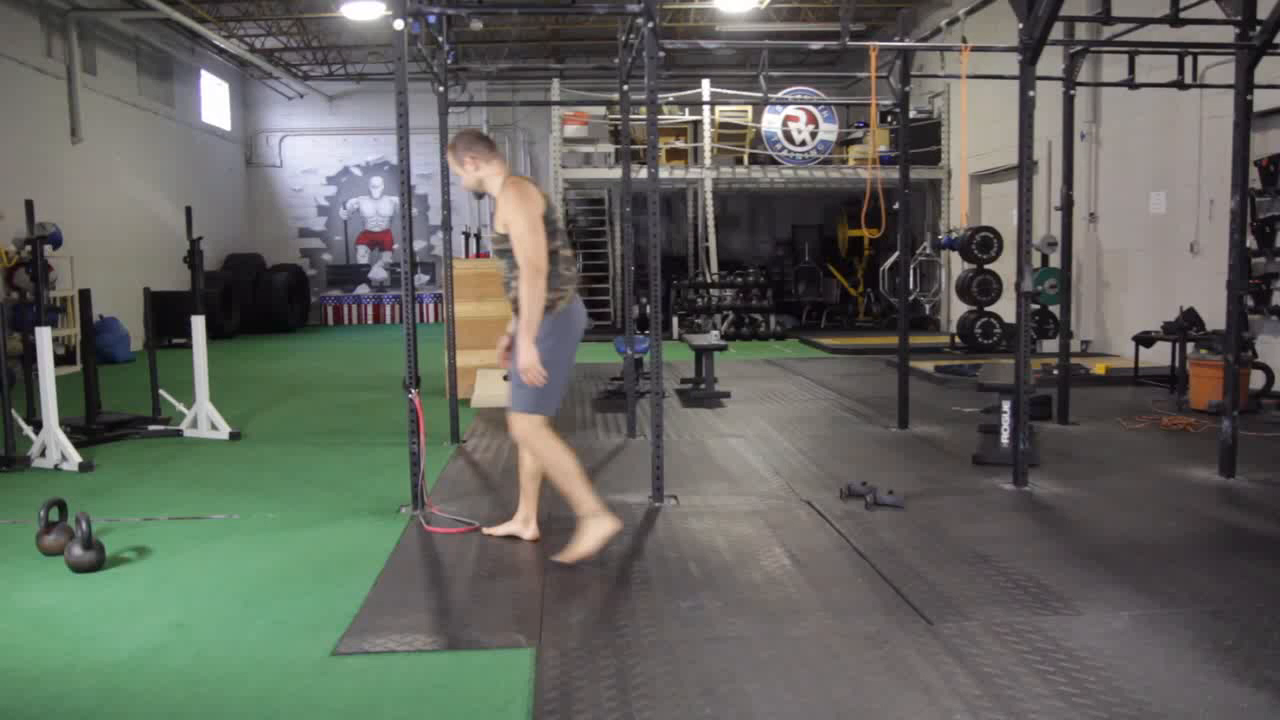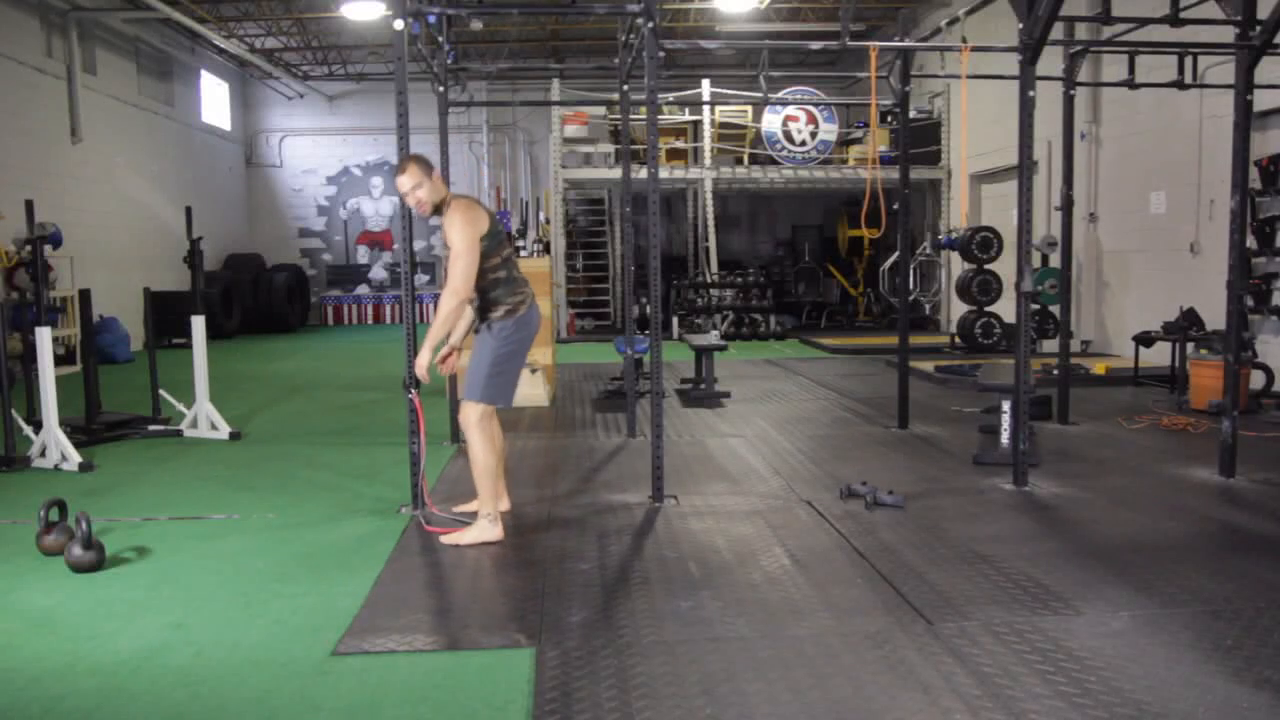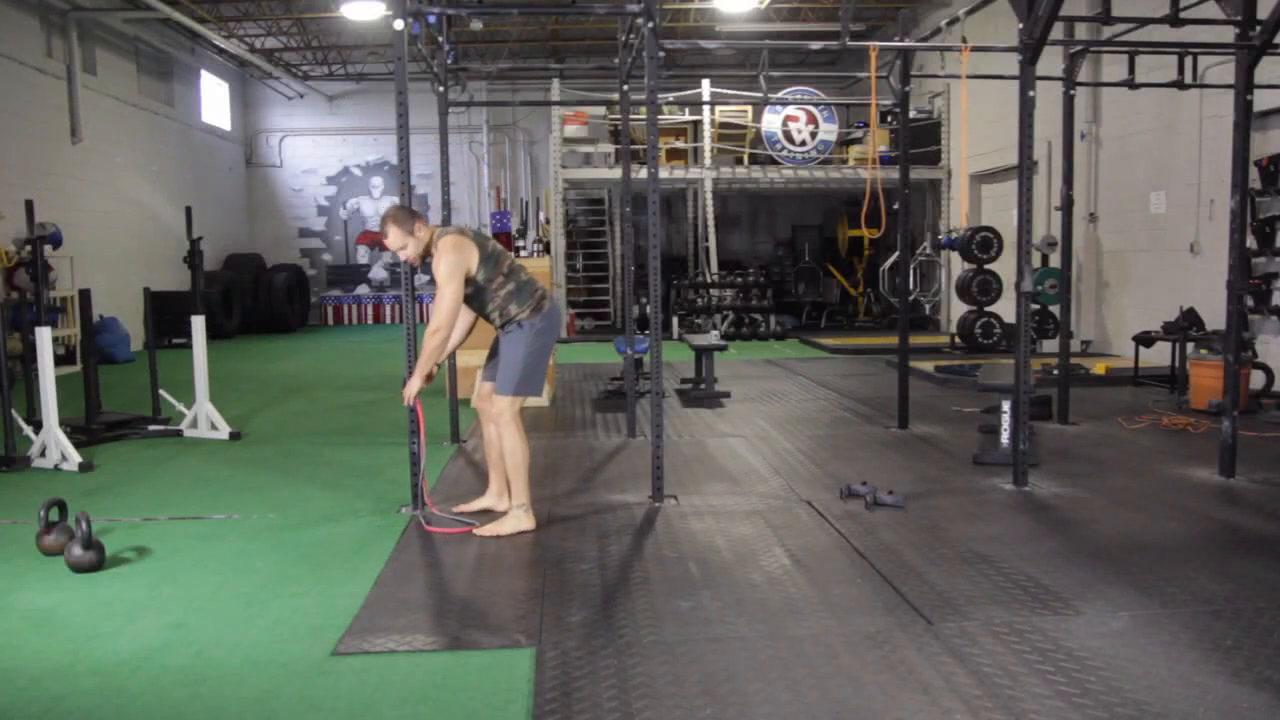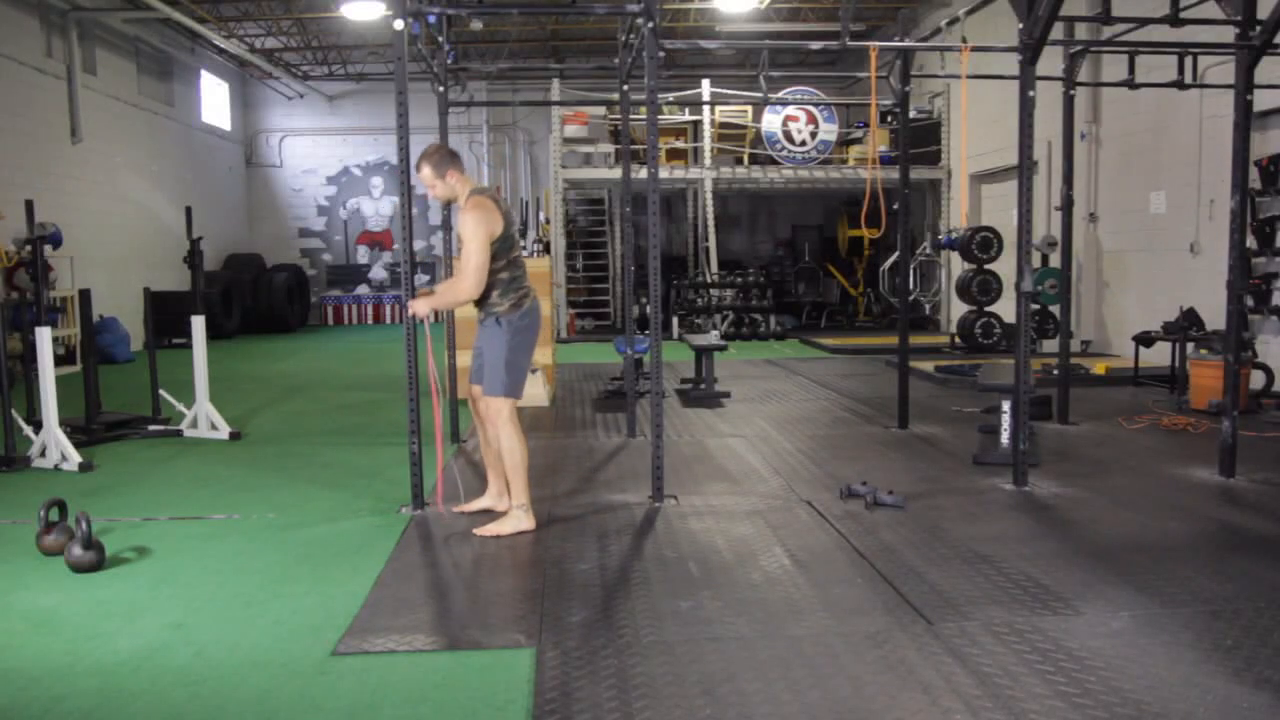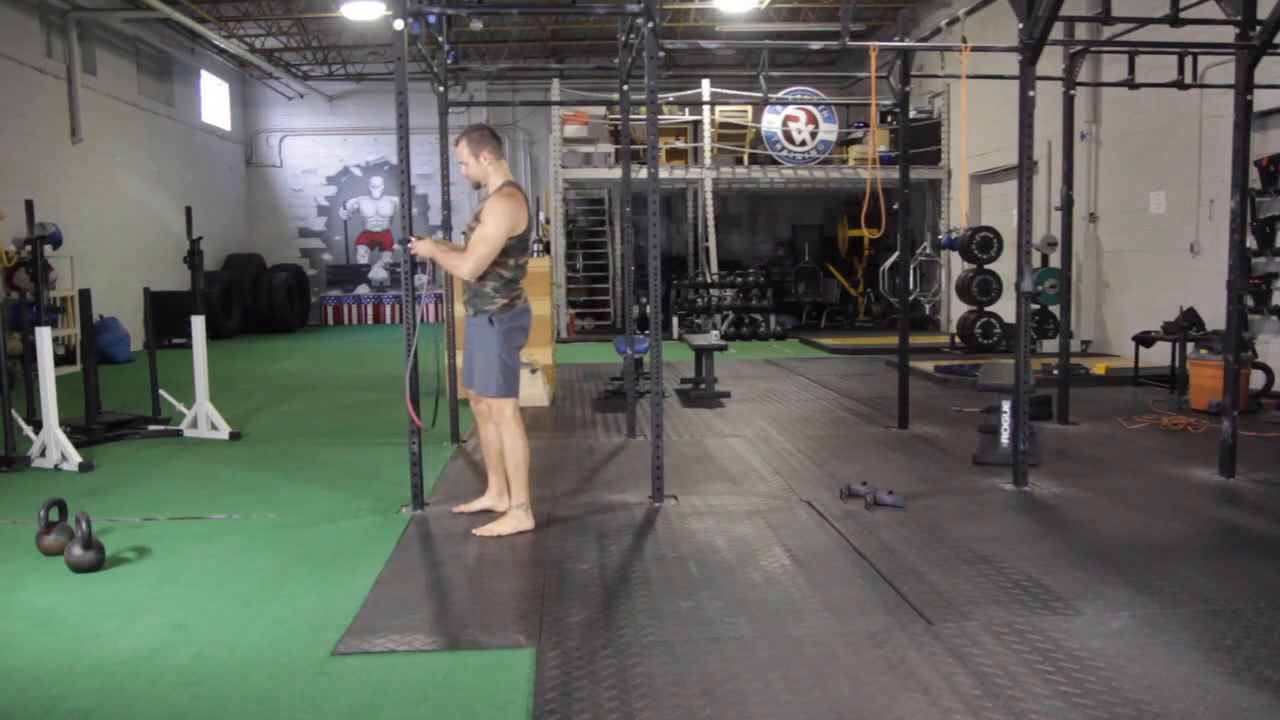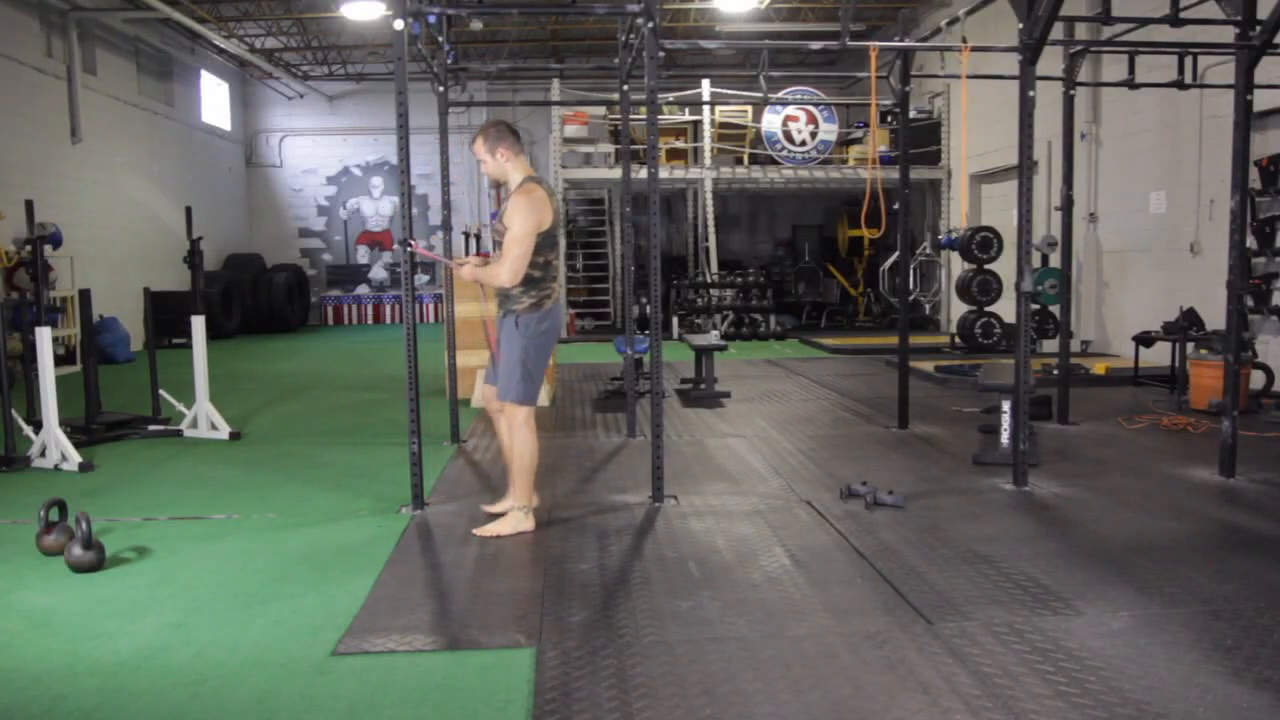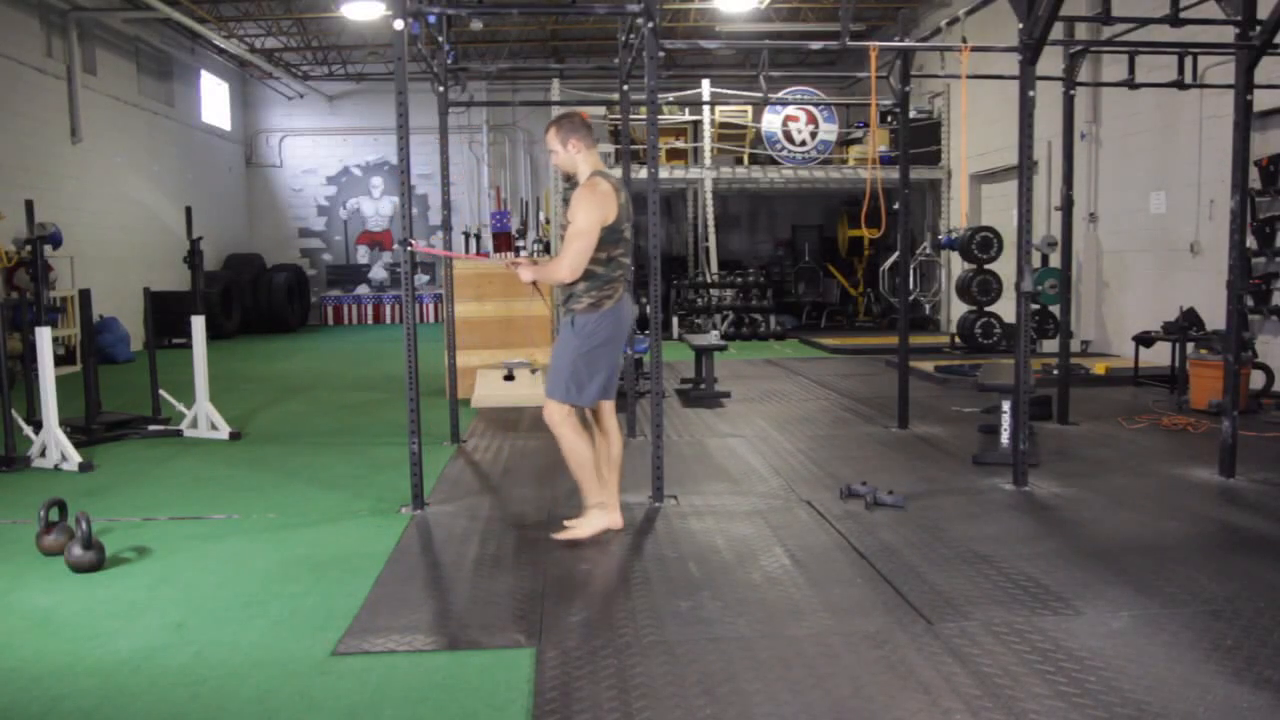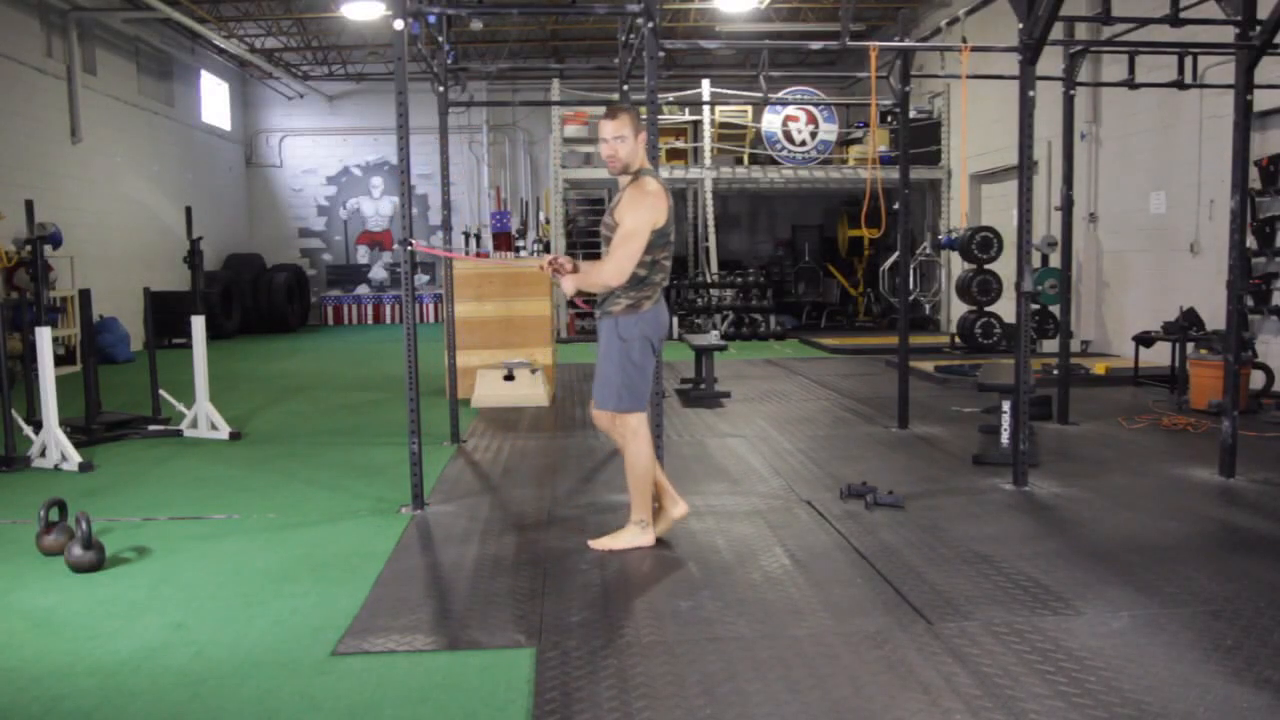
dt=0.7s
person 1, frame 1
left shoulder: (512, 195)
right shoulder: (514, 193)
left elbow: (536, 271)
left wrist: (528, 342)
right wrist: (515, 329)
left hip: (551, 319)
right hip: (552, 316)
left knee: (528, 427)
right knee: (529, 423)
left ankle: (595, 516)
right ankle: (525, 520)
person 1, frame 2
left shoulder: (459, 214)
right shoulder: (462, 212)
left elbow: (457, 292)
right elbow: (471, 291)
left wrist: (428, 346)
right wrist: (453, 344)
left hip: (507, 321)
right hip: (505, 318)
left knee: (473, 417)
right knee: (483, 411)
left ankle: (489, 523)
right ankle: (496, 496)
person 1, frame 3
left shoulder: (448, 253)
right shoulder: (452, 242)
left elbow: (439, 327)
right elbow: (465, 313)
left wrist: (418, 375)
right wrist: (435, 362)
left hip: (533, 321)
right hip: (519, 322)
left knee: (504, 411)
right knee: (485, 404)
left ankle: (521, 513)
right ankle: (498, 494)
person 1, frame 4
left shoulder: (474, 211)
right shoulder: (481, 200)
left elbow: (471, 287)
left wrist: (430, 304)
right wrist: (436, 292)
left hip: (509, 318)
right hip: (500, 316)
left knee: (499, 411)
right knee: (480, 402)
left ankle: (521, 512)
right ankle: (497, 493)
person 1, frame 5
left shoulder: (505, 202)
right shoulder: (500, 197)
left elbow: (469, 267)
left wrist: (433, 252)
right wrist: (439, 246)
left hip: (498, 318)
right hip: (485, 315)
left knee: (503, 411)
right knee: (482, 405)
left ankle: (521, 512)
right ankle: (497, 493)
person 1, frame 6
left shoulder: (526, 198)
right shoulder: (528, 192)
left elbow: (509, 274)
left wrist: (475, 273)
right wrist: (483, 263)
left hip: (529, 317)
right hip: (521, 315)
left knee: (517, 413)
right knee: (494, 399)
left ankle: (522, 513)
right ankle: (520, 490)
person 1, frame 7
left shoulder: (590, 193)
right shoulder: (608, 187)
left elbow: (569, 269)
left wrist: (533, 273)
right wrist: (541, 266)
left hip: (594, 316)
right hip: (609, 310)
left knee: (558, 411)
right knee: (601, 411)
left ankle: (600, 507)
right ankle: (605, 505)
person 1, frame 8
left shoulder: (643, 193)
right shoulder: (633, 190)
left elbow: (616, 272)
left wrist: (575, 282)
right wrist: (577, 266)
left hip: (631, 319)
right hip: (624, 317)
left knee: (629, 422)
right knee: (607, 416)
left ankle: (640, 526)
right ankle: (668, 500)
